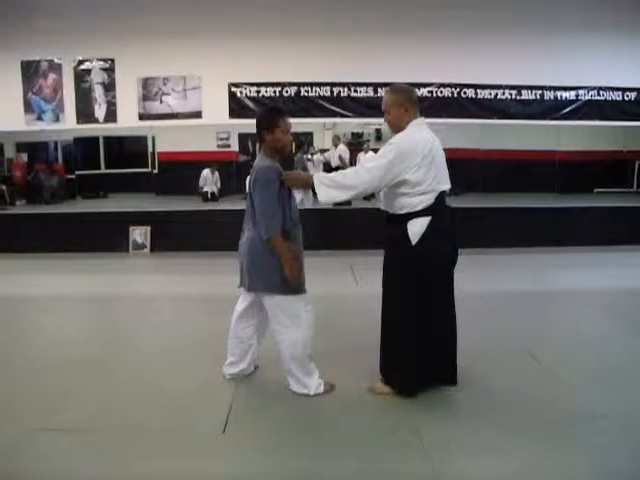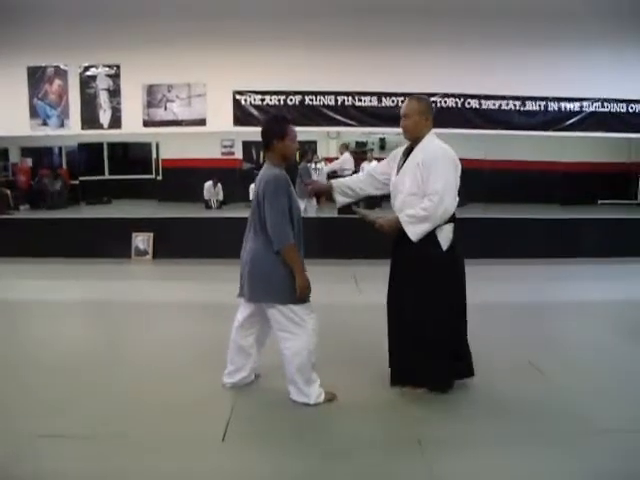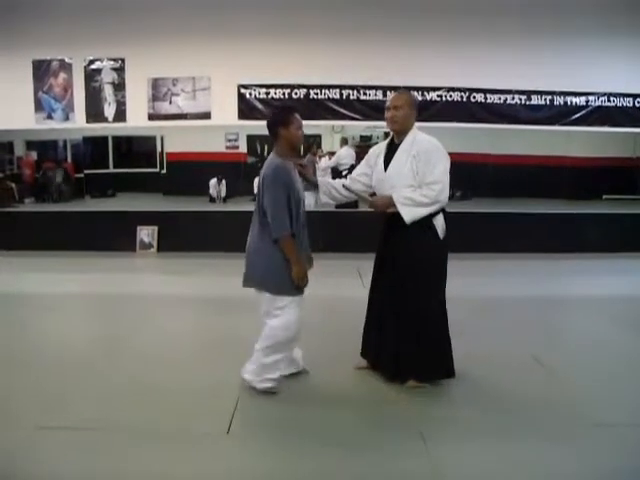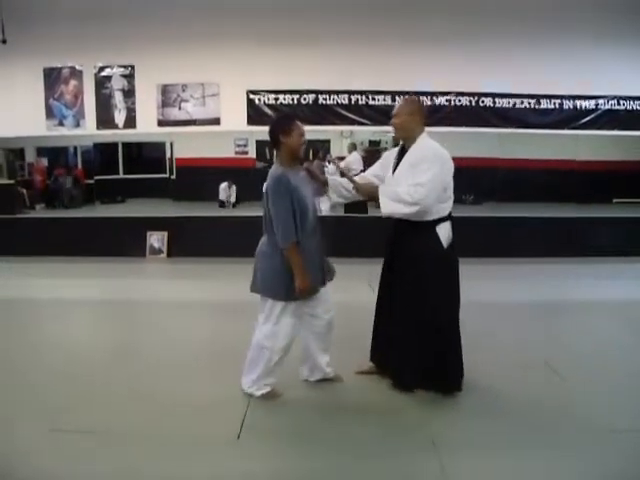
dt=1s
person 1, frame 1
left shoulder: (406, 143)
right shoulder: (425, 137)
left elbow: (366, 177)
left wrist: (311, 180)
left hip: (417, 233)
right hip: (432, 227)
left knee: (407, 306)
right knee: (430, 303)
left ankle: (402, 377)
right ankle: (433, 369)
person 1, frame 2
left shoulder: (439, 154)
right shoulder: (402, 155)
left elbow: (439, 205)
right elbow: (372, 179)
left wrist: (398, 220)
right wrist: (331, 185)
left hip: (433, 243)
right hip: (410, 239)
left knee: (431, 311)
right knee: (405, 306)
left ankle: (432, 376)
right ankle: (412, 369)
person 1, frame 3
left shoulder: (428, 147)
right shoulder: (379, 152)
left elbow: (437, 192)
right elbow: (354, 184)
left wrist: (393, 200)
right wrist: (316, 181)
left hip: (423, 234)
right hip: (394, 230)
left knee: (421, 303)
right knee: (386, 296)
left ankle: (426, 368)
right ankle: (383, 357)
person 1, frame 4
left shoulder: (434, 154)
right shoulder: (393, 156)
left elbow: (420, 197)
right elbow: (365, 182)
left wrist: (378, 192)
right wrist: (327, 182)
left hip: (430, 240)
right hip: (404, 235)
left knee: (433, 310)
right knee: (394, 300)
left ankle: (439, 375)
right ankle: (388, 360)
person 2, frame 1
left shoulder: (265, 166)
right shoulder: (268, 170)
right elbow: (270, 225)
left wrist: (288, 255)
right wrist: (288, 260)
left hip: (255, 254)
right hip: (269, 257)
left knee: (249, 312)
right knee: (295, 320)
left ankle: (237, 366)
right ankle: (306, 382)
person 2, frame 2
left shoulder: (267, 175)
right shoulder: (277, 179)
right elbow: (281, 235)
left wrist: (296, 268)
right wrist: (299, 273)
left hip: (256, 263)
right hip: (273, 267)
left knee: (249, 321)
right knee: (300, 328)
left ankle: (236, 374)
right ankle: (307, 391)
person 2, frame 3
left shoulder: (288, 165)
right shoulder: (277, 169)
right elbow: (278, 225)
left wrist: (302, 255)
right wrist: (295, 263)
left hip: (284, 256)
right hip: (274, 258)
left knee: (288, 313)
right knee: (286, 318)
left ankle: (287, 363)
right ankle: (258, 373)
person 2, frame 4
left shoulder: (300, 173)
right shoulder: (279, 179)
right elbow: (285, 234)
left wrist: (320, 263)
right wrist: (299, 274)
left hip: (305, 262)
right hip: (282, 266)
left knee: (320, 318)
right knee: (276, 328)
left ankle: (317, 369)
right ankle: (256, 382)
